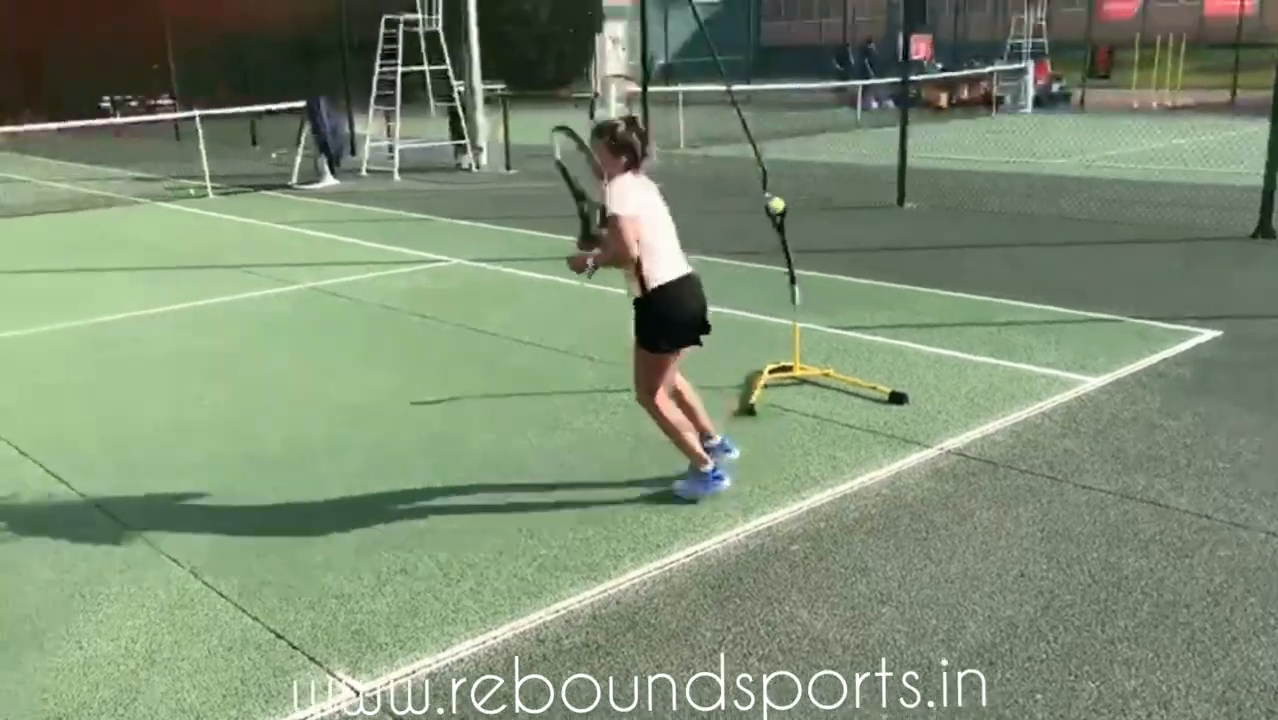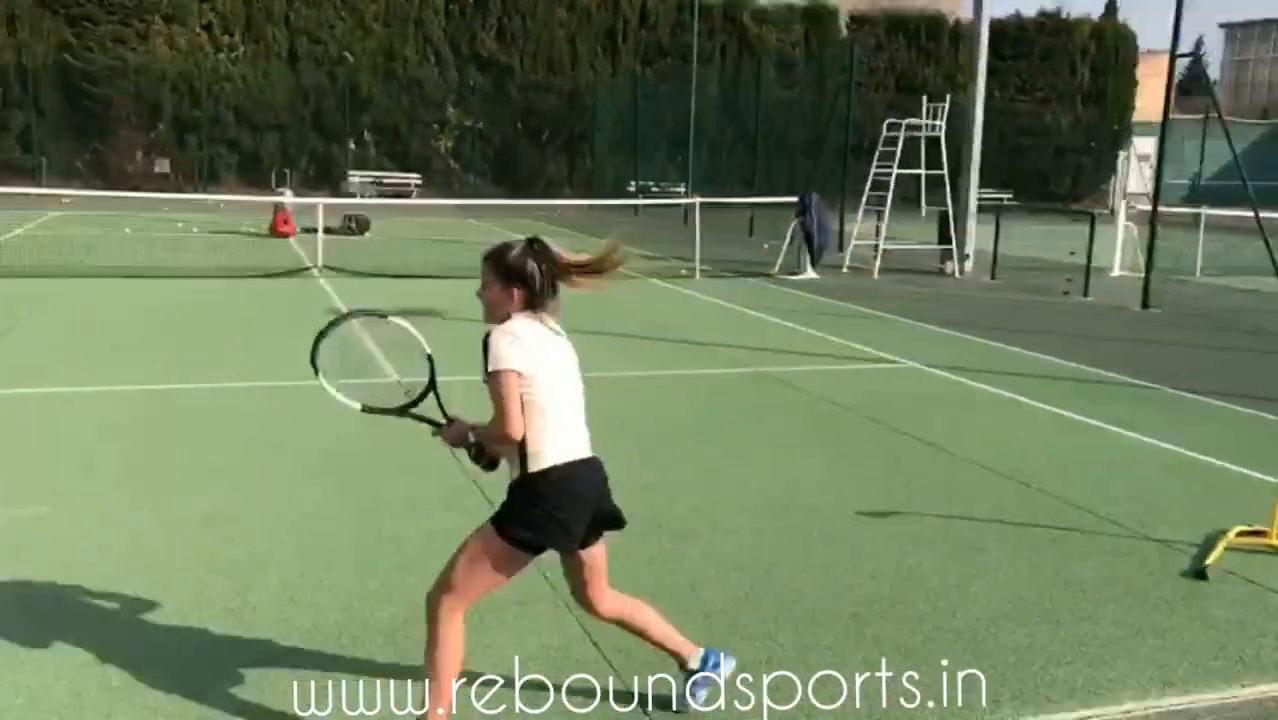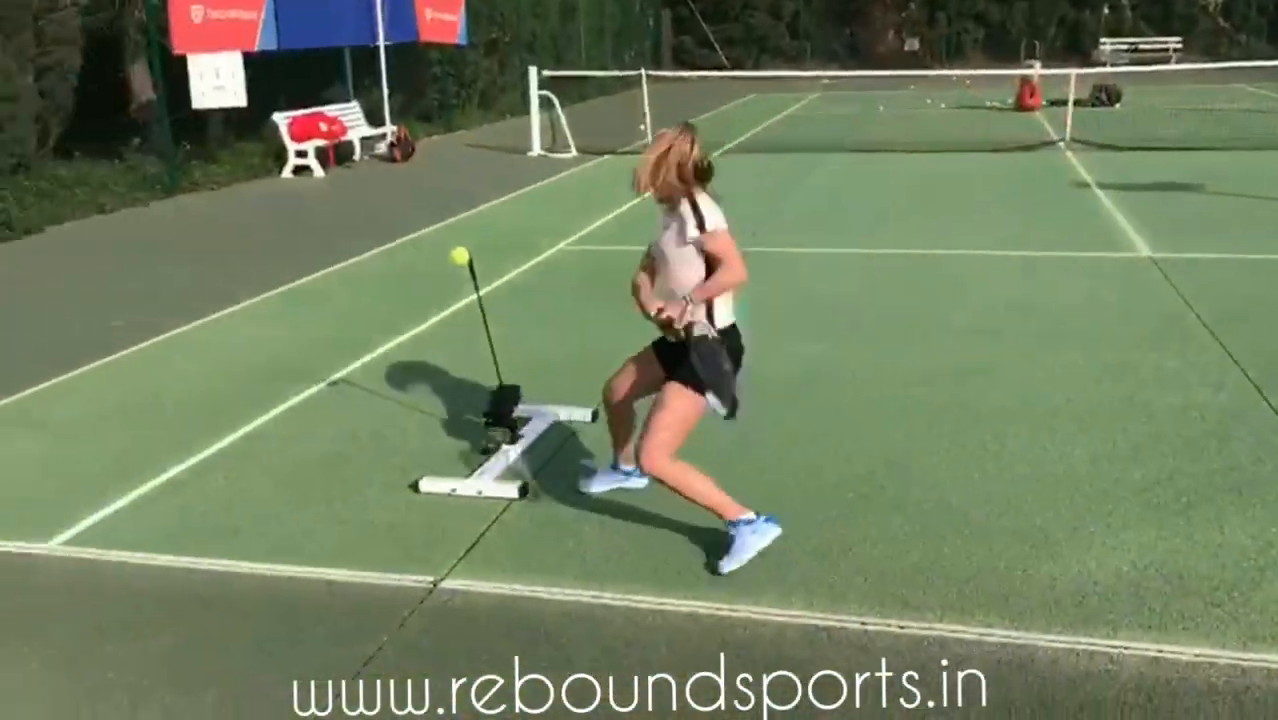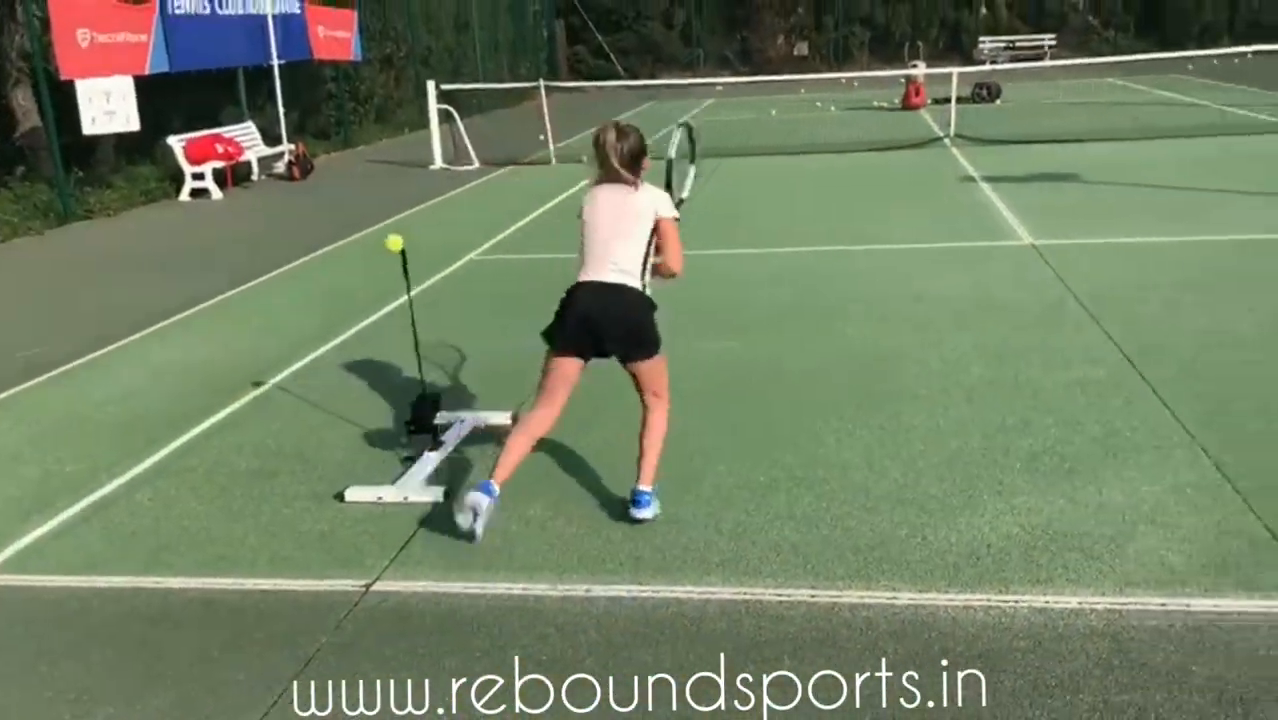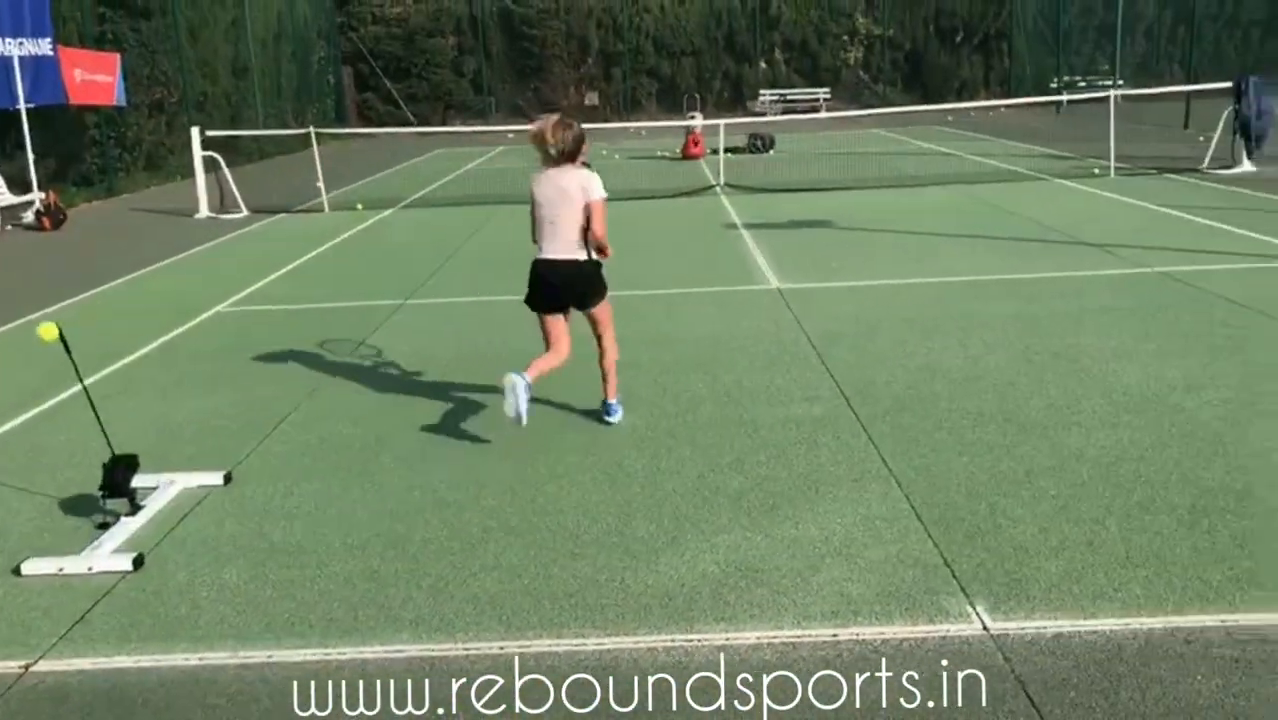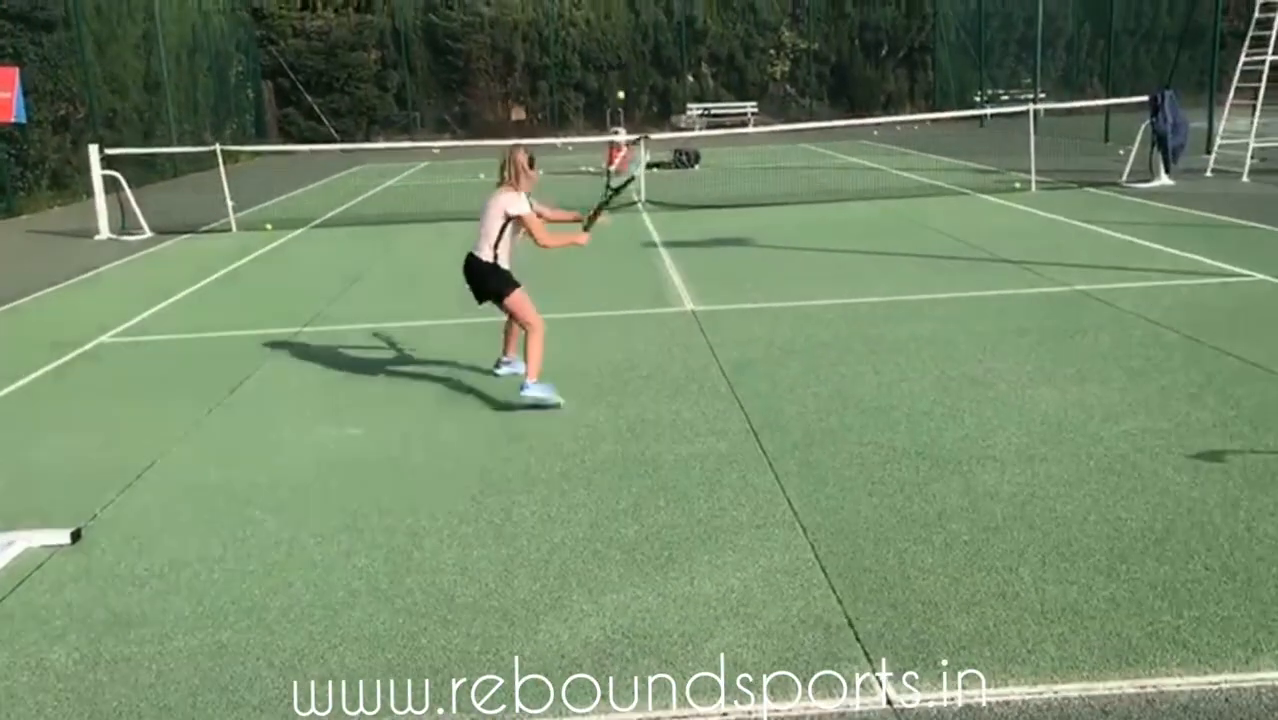
dt=0.7s
person 1, frame 1
left shoulder: (617, 190)
right shoulder: (641, 184)
left elbow: (626, 252)
left wrist: (589, 260)
right wrist: (599, 242)
left hip: (662, 301)
right hip: (687, 289)
left knee: (650, 394)
right knee: (666, 378)
left ankle: (706, 470)
right ankle: (714, 442)
person 1, frame 2
left shoulder: (504, 338)
right shoulder: (553, 334)
left elbow: (512, 430)
left wrist: (467, 432)
right wrist: (490, 441)
left hip: (547, 493)
right hip: (588, 480)
left knee: (445, 601)
right knee: (598, 598)
right ankle: (701, 662)
person 1, frame 3
left shoulder: (697, 210)
right shoulder: (675, 213)
left elbow: (734, 270)
right elbow: (643, 276)
left wrist: (688, 303)
right wrist: (654, 308)
right hip: (679, 340)
left knee: (656, 458)
right knee: (614, 392)
left ankle: (749, 523)
right ankle: (624, 468)
person 1, frame 4
left shoulder: (591, 199)
right shoulder: (656, 199)
right elbow: (673, 266)
left hip: (580, 302)
right hip: (629, 306)
left knee: (543, 411)
right knee: (657, 400)
left ankle: (487, 492)
right ankle: (644, 495)
person 1, frame 5
left shoulder: (539, 181)
right shoulder: (589, 180)
left elbow: (538, 232)
right elbow: (598, 235)
right wrist: (605, 248)
left hip: (544, 272)
right hip: (581, 270)
left knee: (558, 351)
right knee: (605, 334)
left ankle: (523, 379)
right ankle: (611, 404)
person 1, frame 6
left shoulder: (509, 193)
right shoulder: (516, 199)
left elbow: (548, 214)
right elbow: (542, 239)
left wrist: (581, 217)
right wrist: (575, 239)
left hip: (479, 265)
right hip: (488, 270)
left knee: (518, 311)
right knee: (535, 325)
left ankle: (507, 360)
right ankle: (533, 385)
